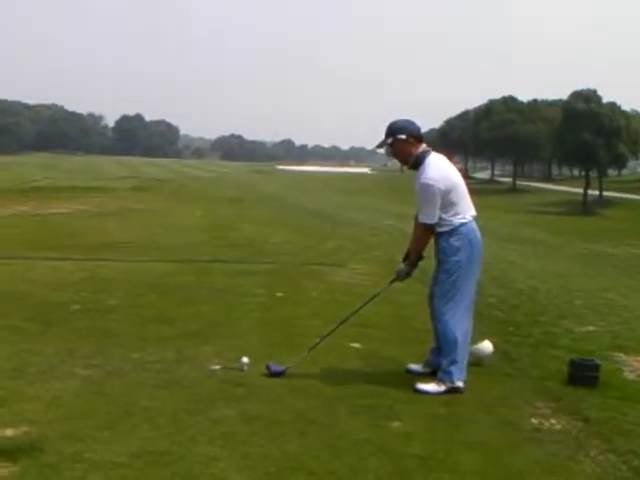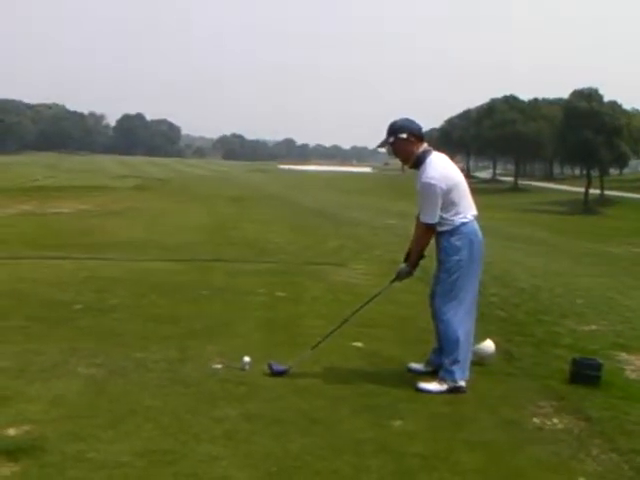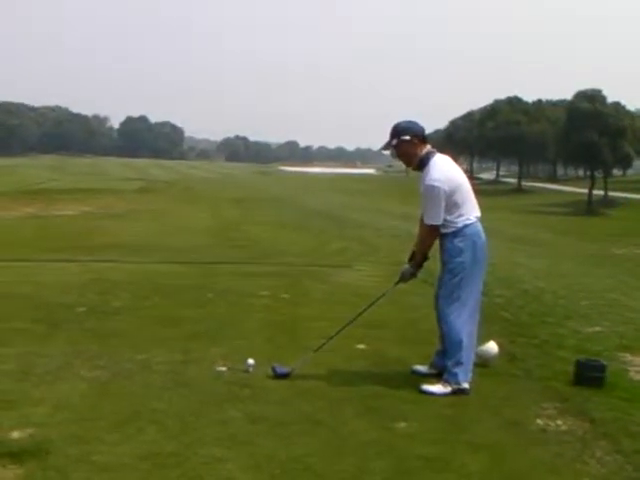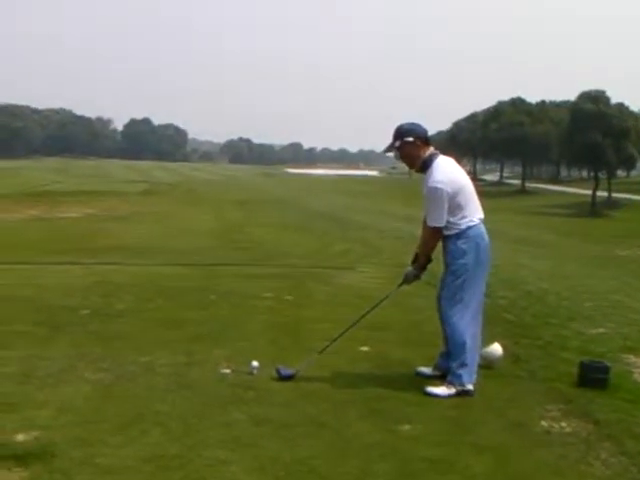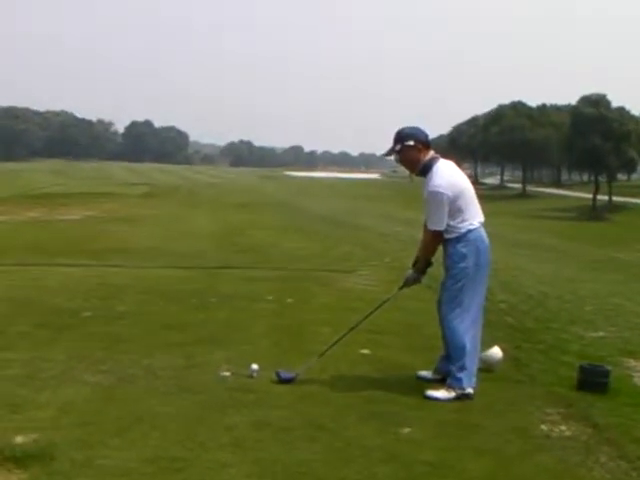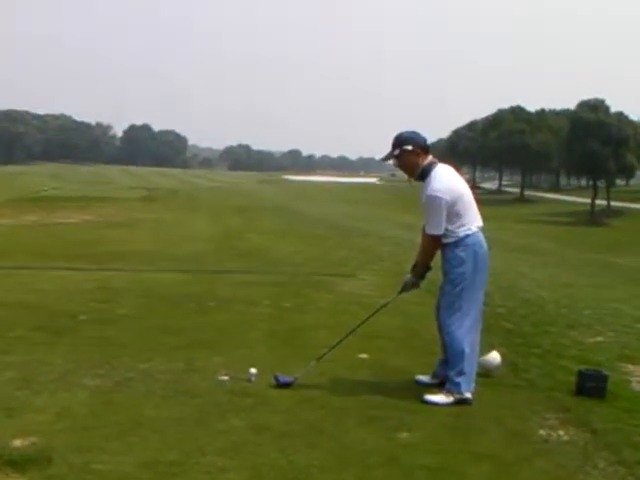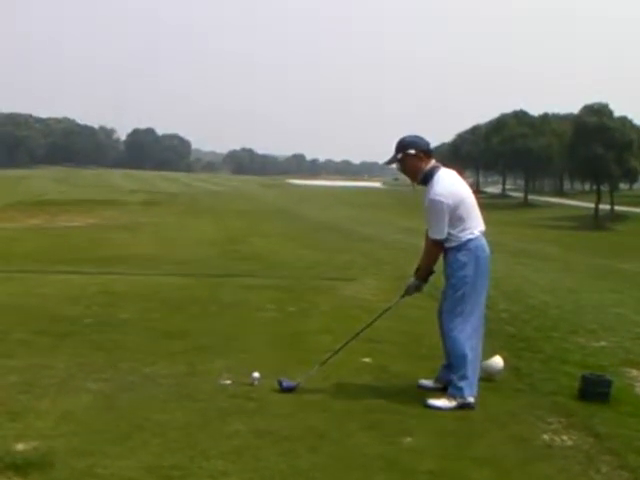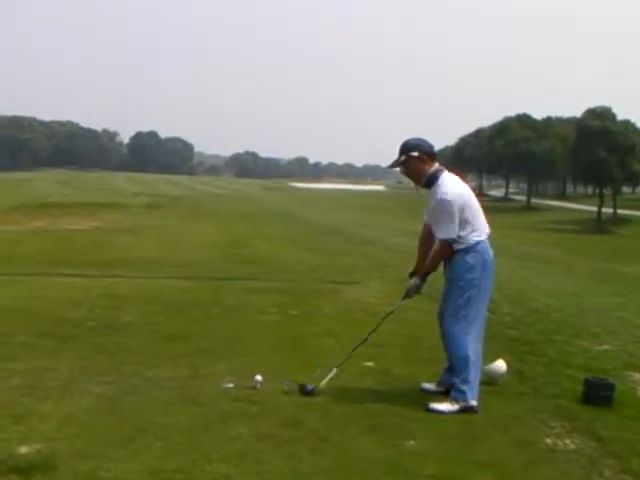
dt=0.2s
person 1, frame 1
left shoulder: (429, 177)
right shoulder: (432, 161)
left elbow: (426, 227)
right elbow: (422, 219)
left wrist: (409, 264)
right wrist: (409, 254)
left hip: (458, 240)
right hip: (454, 237)
left knee: (449, 306)
right knee: (439, 301)
left ankle: (451, 377)
right ankle: (438, 360)
person 1, frame 2
left shoulder: (430, 177)
right shoulder: (434, 160)
left elbow: (427, 227)
right elbow: (424, 219)
left wrist: (411, 263)
right wrist: (410, 253)
left hip: (459, 240)
right hip: (456, 237)
left knee: (451, 305)
right knee: (441, 301)
left ankle: (453, 376)
right ankle: (440, 360)
person 1, frame 3
left shoulder: (433, 179)
right shoulder: (438, 161)
left elbow: (431, 228)
right elbow: (427, 220)
left wrist: (415, 264)
right wrist: (415, 254)
left hip: (462, 241)
right hip: (460, 238)
left knee: (454, 307)
right knee: (446, 303)
left ankle: (457, 377)
right ankle: (444, 361)
person 1, frame 4
left shoulder: (436, 181)
right shoulder: (441, 163)
left elbow: (435, 230)
right elbow: (430, 222)
left wrist: (418, 266)
right wrist: (418, 256)
left hip: (465, 243)
right hip: (463, 240)
left knee: (457, 308)
right knee: (448, 304)
left ankle: (461, 379)
right ankle: (448, 363)
person 1, frame 5
left shoulder: (437, 185)
right shoulder: (442, 167)
left elbow: (435, 234)
right elbow: (431, 226)
left wrist: (418, 269)
right wrist: (419, 261)
left hip: (465, 246)
right hip: (464, 243)
left knee: (458, 312)
right knee: (449, 308)
left ankle: (461, 383)
right ankle: (448, 366)
person 1, frame 6
left shoulder: (436, 189)
right shoulder: (441, 171)
left elbow: (433, 238)
right elbow: (429, 231)
left wrist: (417, 274)
right wrist: (418, 266)
left hip: (464, 251)
right hip: (462, 248)
left knee: (457, 317)
right knee: (447, 313)
left ankle: (460, 388)
right ankle: (446, 371)
person 1, frame 7
left shoulder: (438, 193)
right shoulder: (444, 176)
left elbow: (436, 243)
right elbow: (433, 234)
left wrist: (420, 277)
right wrist: (421, 271)
left hip: (466, 255)
right hip: (464, 253)
left knee: (460, 322)
right knee: (449, 318)
left ankle: (462, 392)
right ankle: (449, 375)
person 1, frame 8
left shoulder: (448, 194)
right shoulder: (435, 186)
left elbow: (445, 245)
right elbow: (429, 231)
left wrist: (421, 277)
right wrist: (418, 270)
left hip: (471, 259)
right hip: (458, 258)
left knee: (461, 326)
right knee: (449, 322)
left ankle: (465, 396)
right ankle: (452, 378)
